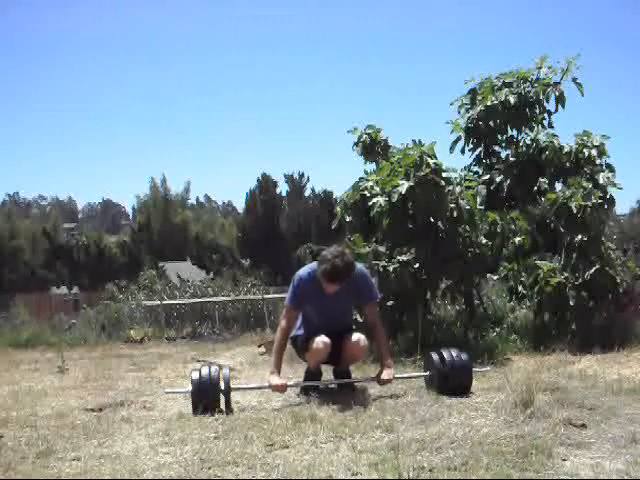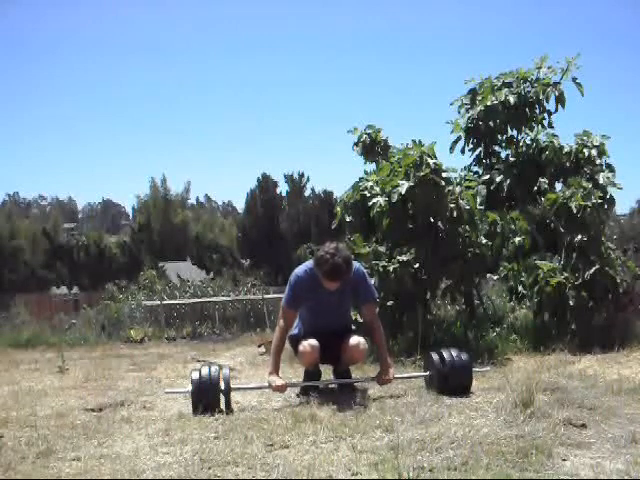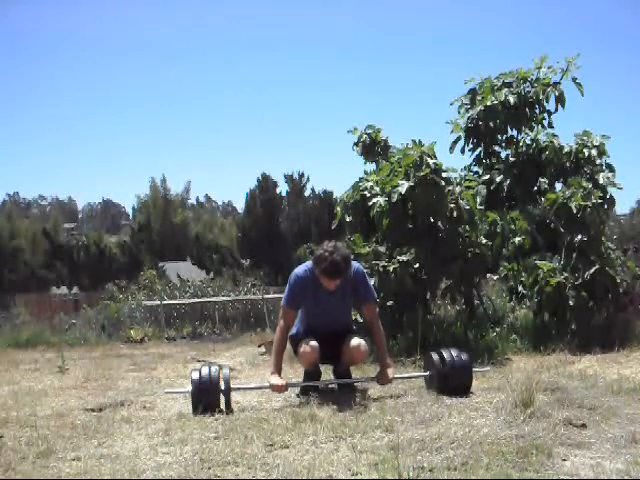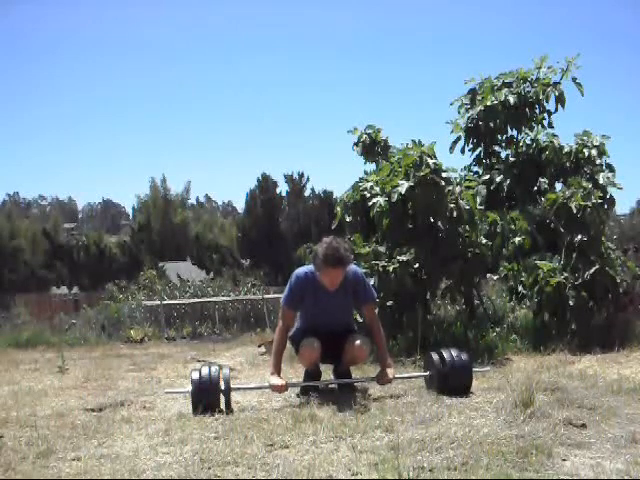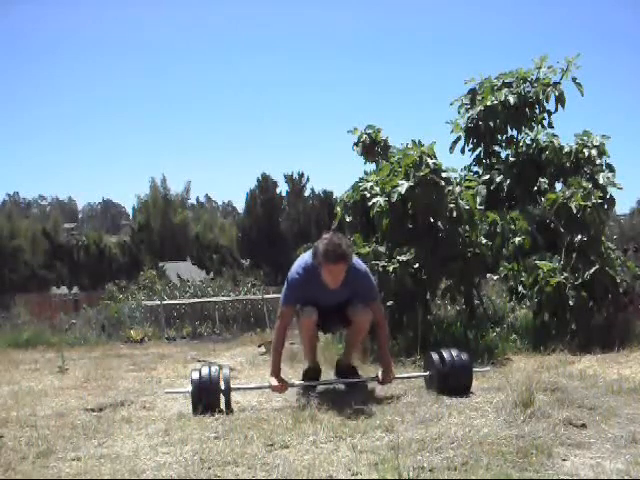
dt=1s
person 1, frame 1
left shoulder: (360, 275)
right shoulder: (305, 276)
left elbow: (374, 321)
right elbow: (285, 323)
left wrist: (387, 364)
right wrist: (274, 373)
left hip: (342, 335)
right hip: (309, 336)
left knee: (360, 344)
right knee: (321, 346)
left ankle: (342, 371)
right ankle: (312, 374)
person 1, frame 2
left shoulder: (357, 273)
right shoulder: (301, 275)
left elbow: (372, 319)
right elbow: (283, 323)
left wrist: (385, 365)
right wrist: (273, 372)
left hip: (341, 335)
right hip: (307, 335)
left knee: (359, 347)
right knee: (308, 350)
left ankle: (341, 371)
right ankle: (311, 373)
person 1, frame 3
left shoulder: (356, 272)
right shoulder: (301, 275)
left elbow: (372, 319)
right elbow: (284, 323)
left wrist: (385, 365)
right wrist: (275, 373)
left hip: (341, 335)
right hip: (308, 335)
left knee: (360, 349)
right knee: (308, 352)
left ankle: (341, 371)
right ankle: (312, 373)
person 1, frame 4
left shoulder: (355, 276)
right shoulder: (301, 277)
left elbow: (372, 320)
right elbow: (284, 324)
left wrist: (386, 365)
right wrist: (275, 373)
left hip: (342, 336)
right hip: (309, 335)
left knee: (362, 349)
right knee: (310, 350)
left ankle: (342, 370)
right ankle: (312, 373)
person 1, frame 5
left shoulder: (359, 270)
right shoulder: (301, 271)
left elbow: (379, 316)
right elbow: (282, 321)
left wrist: (386, 365)
right wrist: (275, 373)
left hip: (342, 304)
right hip: (311, 303)
left knee: (364, 315)
right knee: (308, 316)
left ankle: (344, 364)
right ankle: (312, 368)
